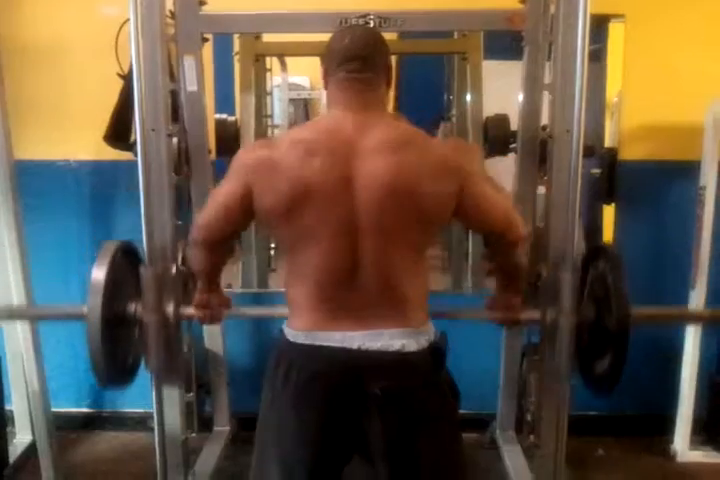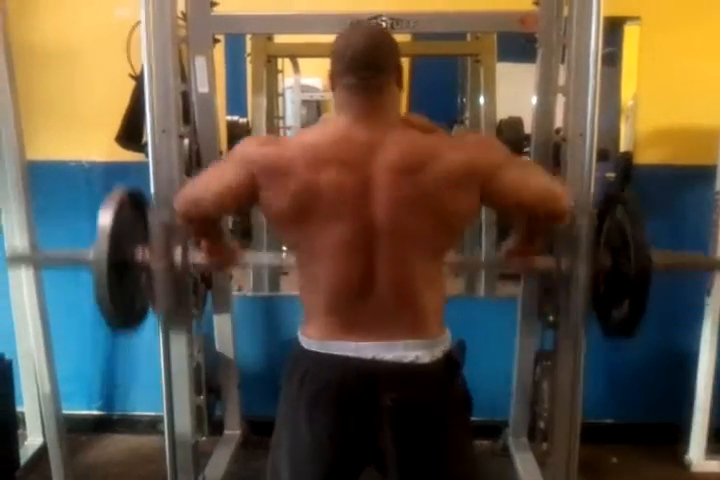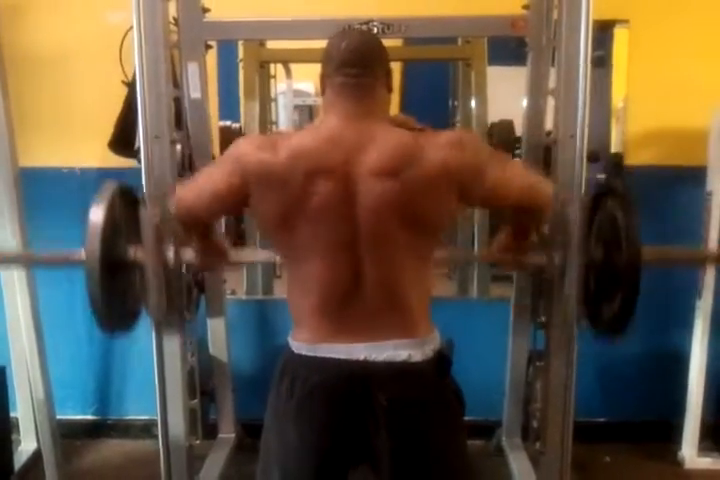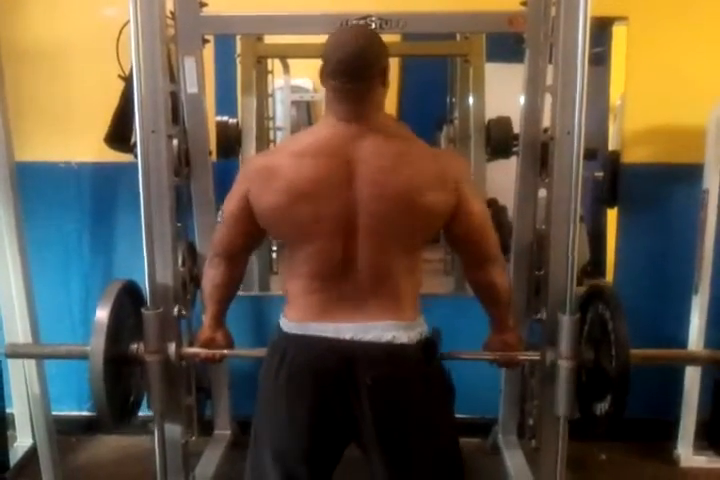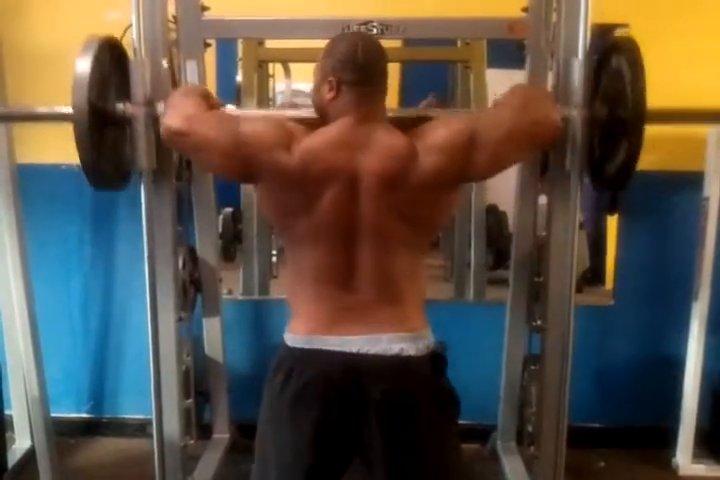
dt=1s
person 1, frame 1
left shoulder: (266, 159)
right shoulder: (442, 159)
left elbow: (206, 238)
right elbow: (511, 237)
left wrist: (207, 290)
right wrist: (509, 291)
left hip: (308, 360)
right hip: (404, 361)
person 1, frame 2
left shoulder: (275, 159)
right shoulder: (457, 160)
left elbow: (190, 208)
right elbow: (555, 203)
left wrist: (214, 242)
right wrist: (526, 243)
left hip: (324, 369)
right hip: (418, 370)
person 1, frame 3
left shoulder: (263, 160)
right shoulder: (442, 157)
left elbow: (185, 207)
right elbow: (537, 196)
left wrist: (209, 243)
right wrist: (516, 237)
left hip: (313, 372)
right hip: (409, 371)
person 1, frame 4
left shoulder: (266, 168)
right shoulder: (439, 168)
left elbow: (223, 256)
right elbow: (486, 262)
left wrist: (213, 323)
right wrist: (503, 328)
left hip: (304, 355)
right hip: (398, 355)
person 1, frame 5
left shoulder: (278, 152)
right shoulder: (435, 154)
left elbow: (178, 122)
right elbow: (543, 116)
left wrist: (196, 96)
right wrist: (516, 96)
left hip: (310, 365)
right hip: (404, 365)
